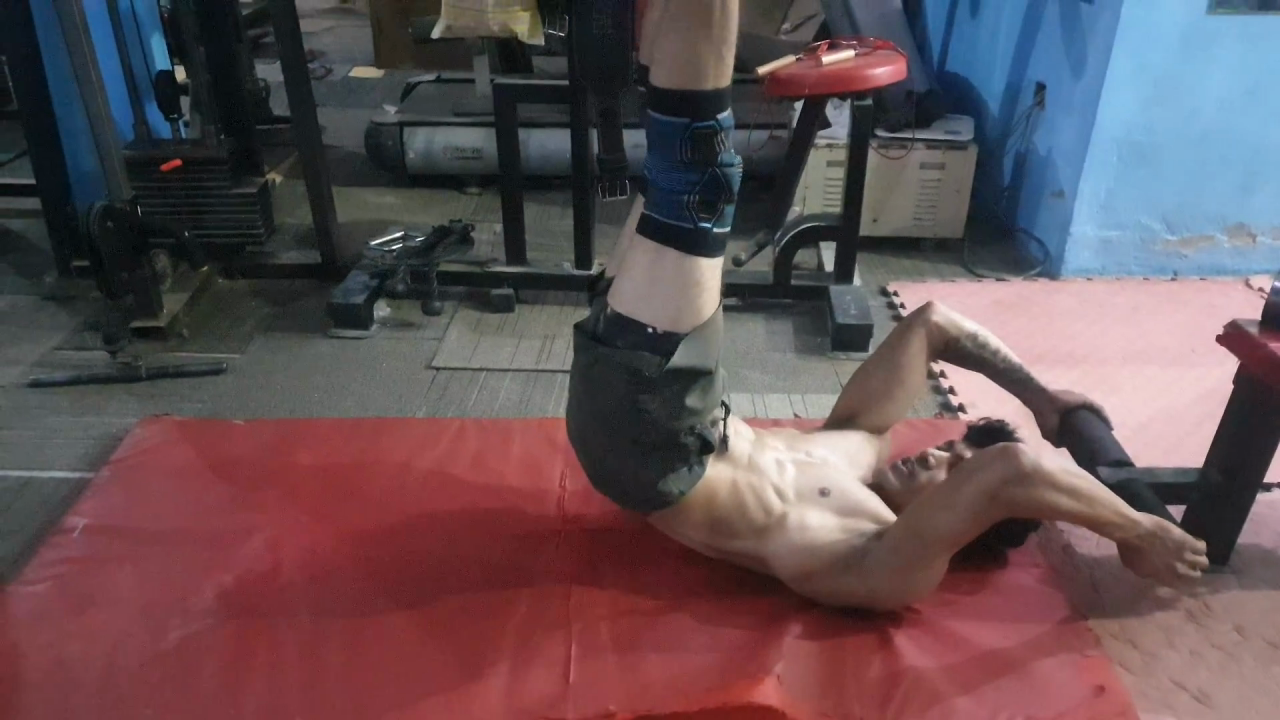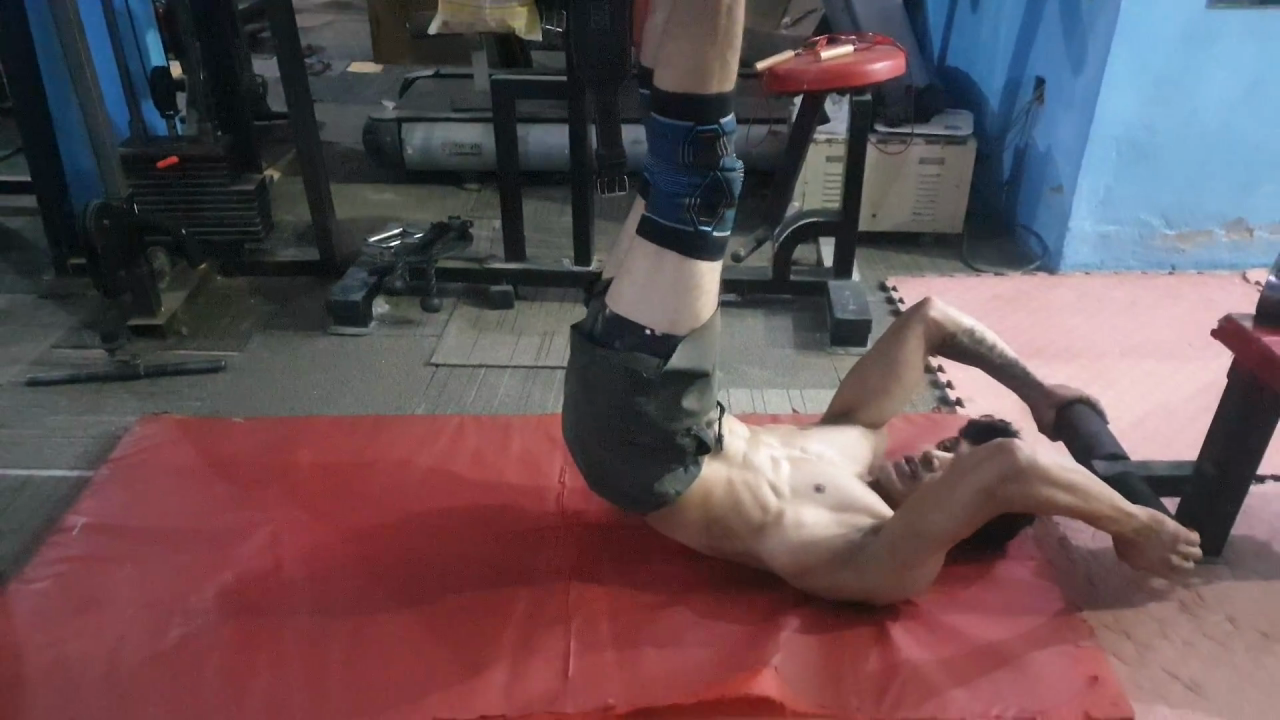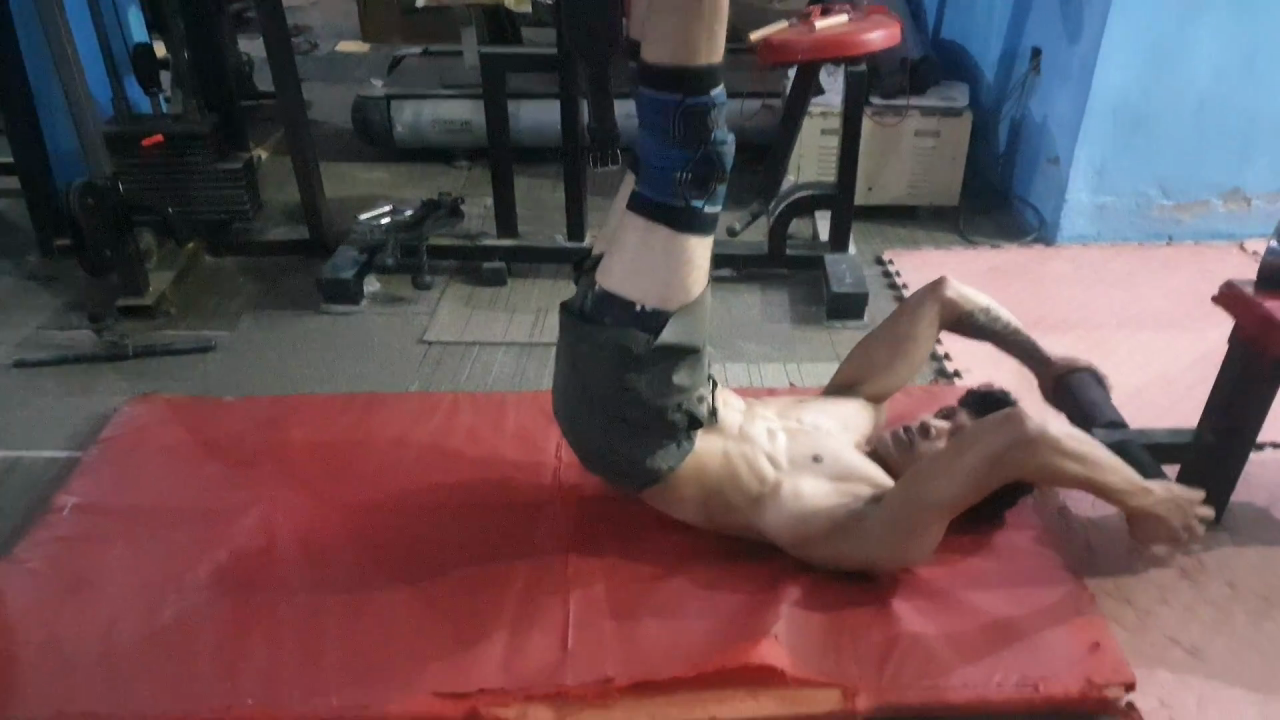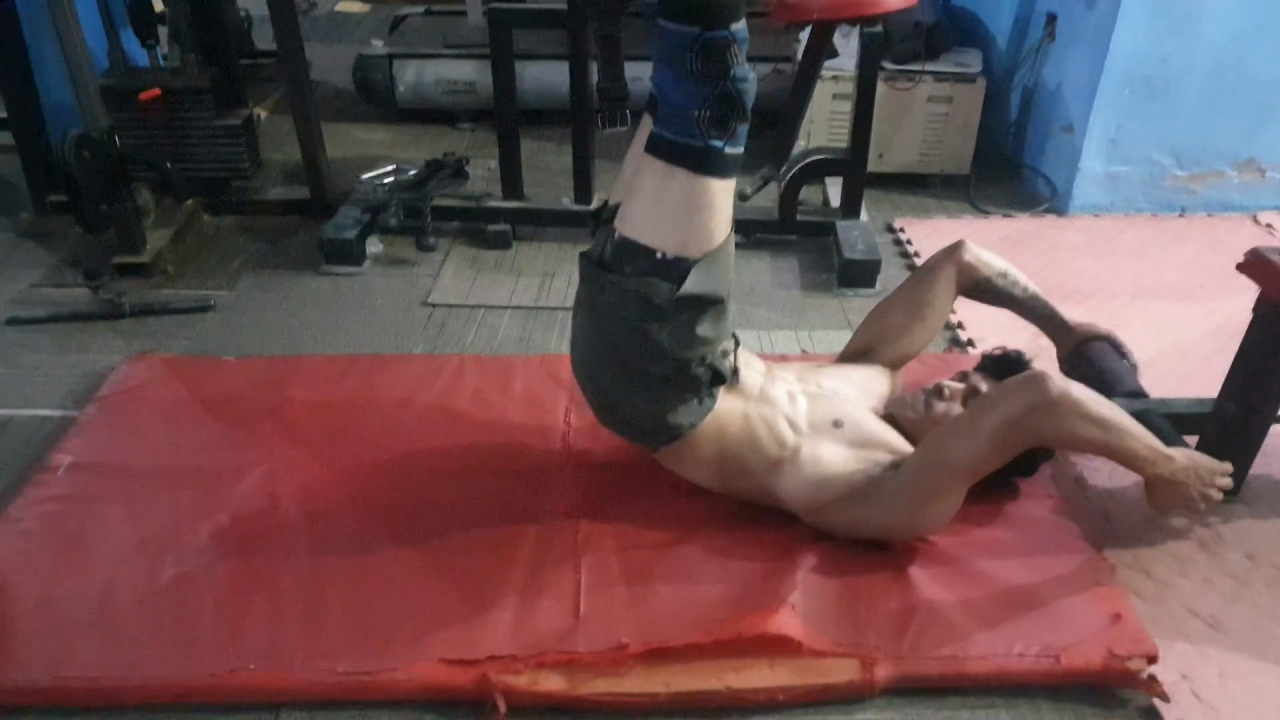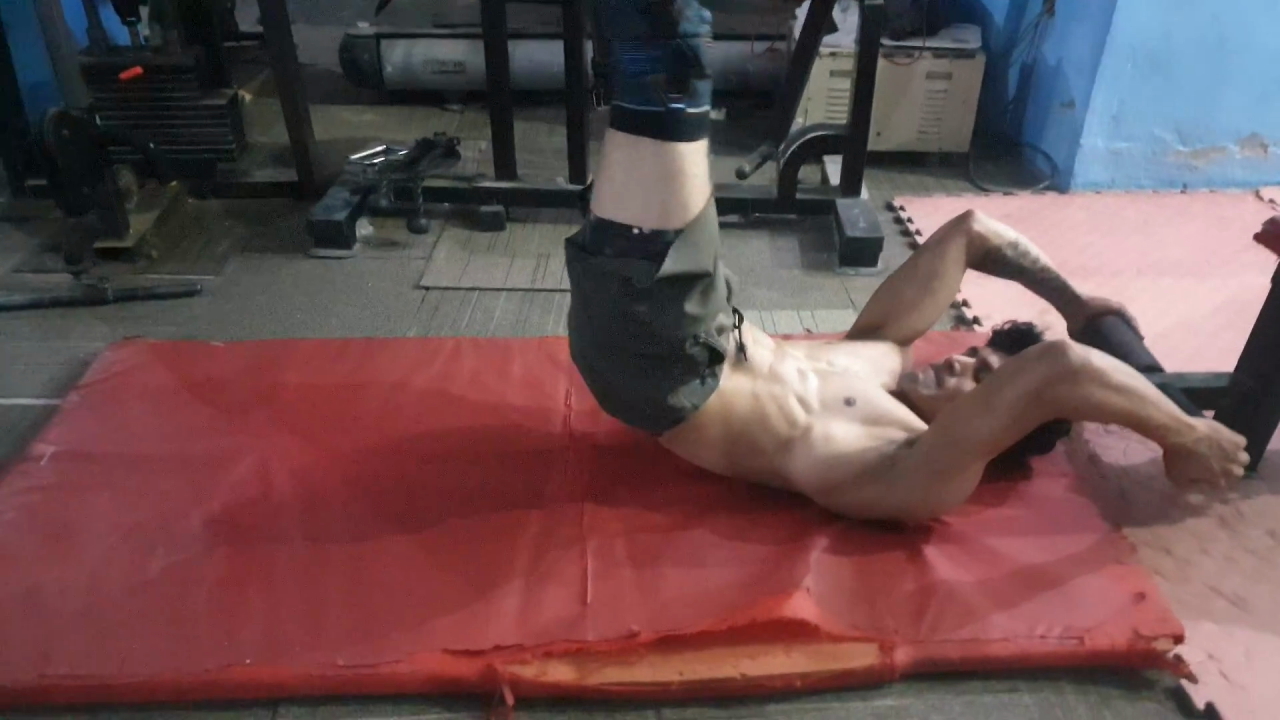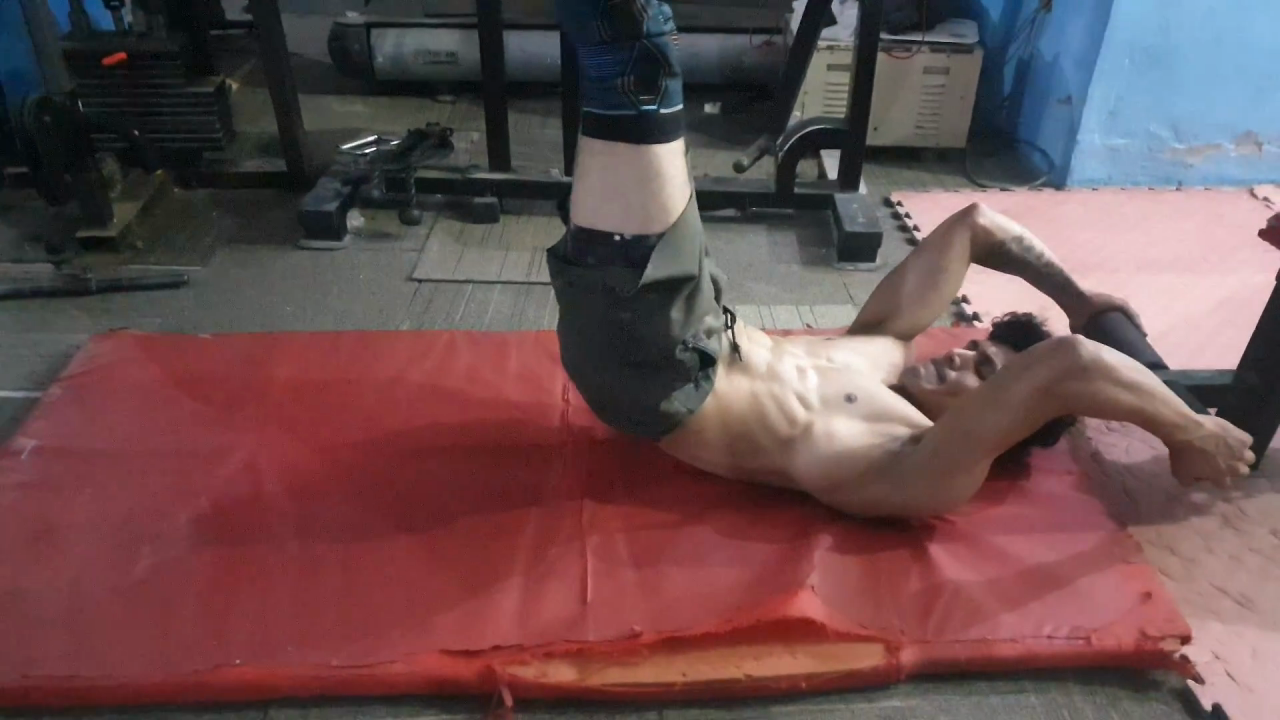
dt=0.3s
person 1, frame 1
left shoulder: (898, 570)
right shoulder: (859, 449)
right elbow: (931, 324)
left wrist: (1139, 534)
right wrist: (1041, 398)
left hip: (642, 437)
right hip: (634, 402)
person 1, frame 2
left shoulder: (895, 566)
right shoulder: (855, 444)
right elbow: (929, 319)
left wrist: (1135, 526)
right wrist: (1037, 392)
left hip: (637, 437)
right hip: (631, 398)
person 1, frame 3
left shoulder: (896, 533)
right shoulder: (854, 416)
right elbow: (943, 297)
left wrist: (1143, 501)
right wrist: (1044, 364)
left hip: (630, 420)
right hip: (625, 396)
person 1, frame 4
left shoulder: (914, 499)
right shoulder: (870, 382)
right elbow: (961, 261)
left wrist: (1166, 468)
right wrist: (1064, 330)
left hip: (652, 374)
right hip: (650, 334)
person 1, frame 5
left shoulder: (929, 480)
right shoulder: (882, 360)
right elbow: (970, 232)
left wrist: (1186, 439)
right wrist: (1075, 305)
left hip: (656, 363)
right hip: (681, 334)
person 1, frame 6
left shoulder: (935, 475)
right shoulder: (883, 353)
right elbow: (975, 225)
left wrist: (1193, 437)
right wrist: (1079, 300)
left hip: (646, 365)
right hip: (704, 338)
